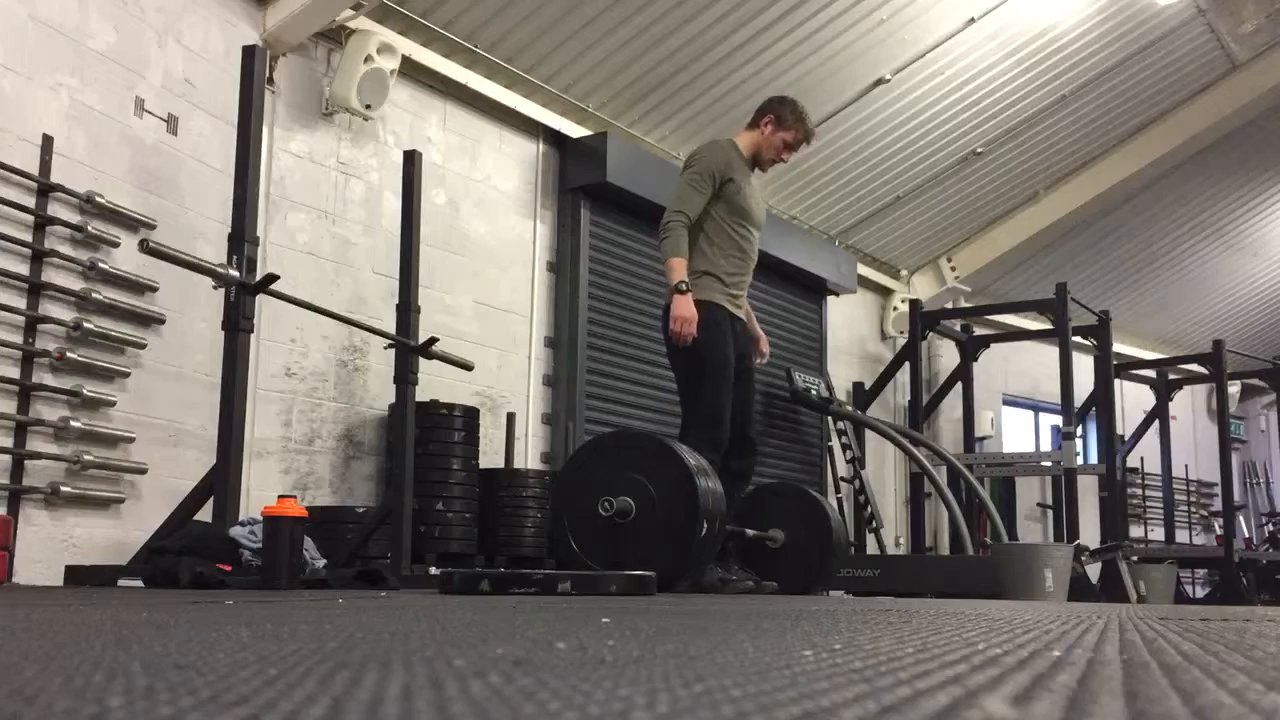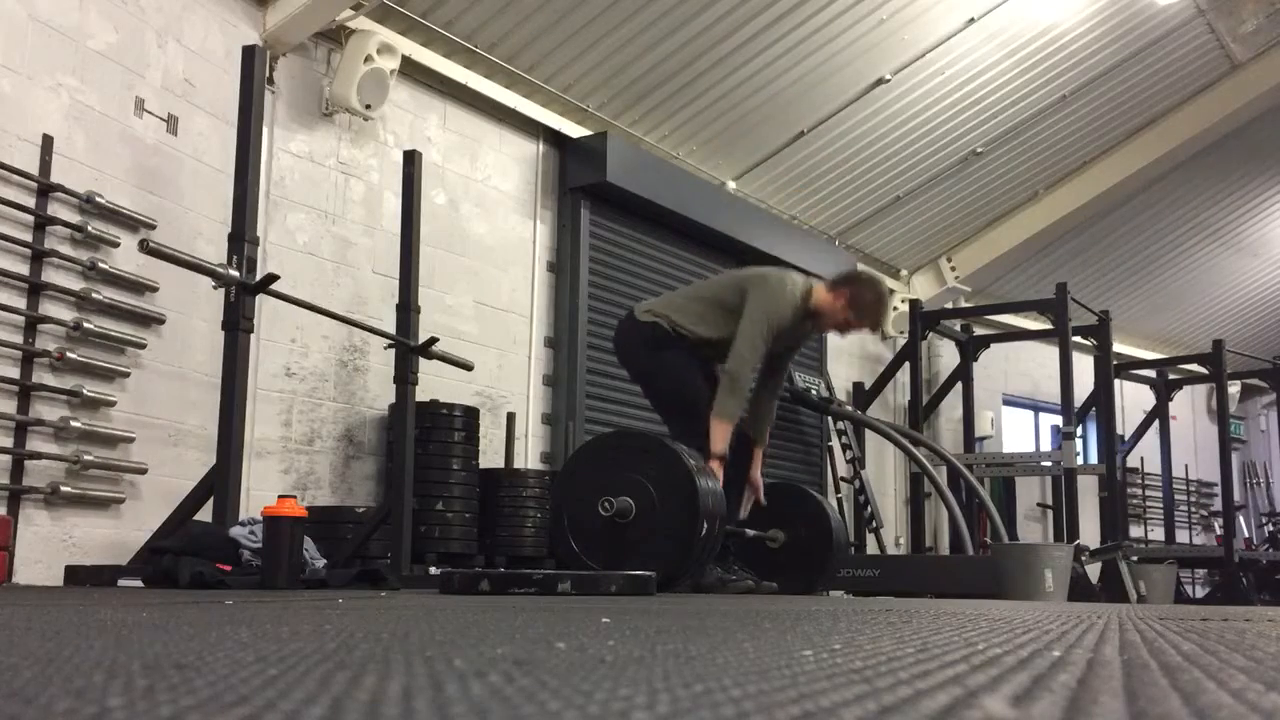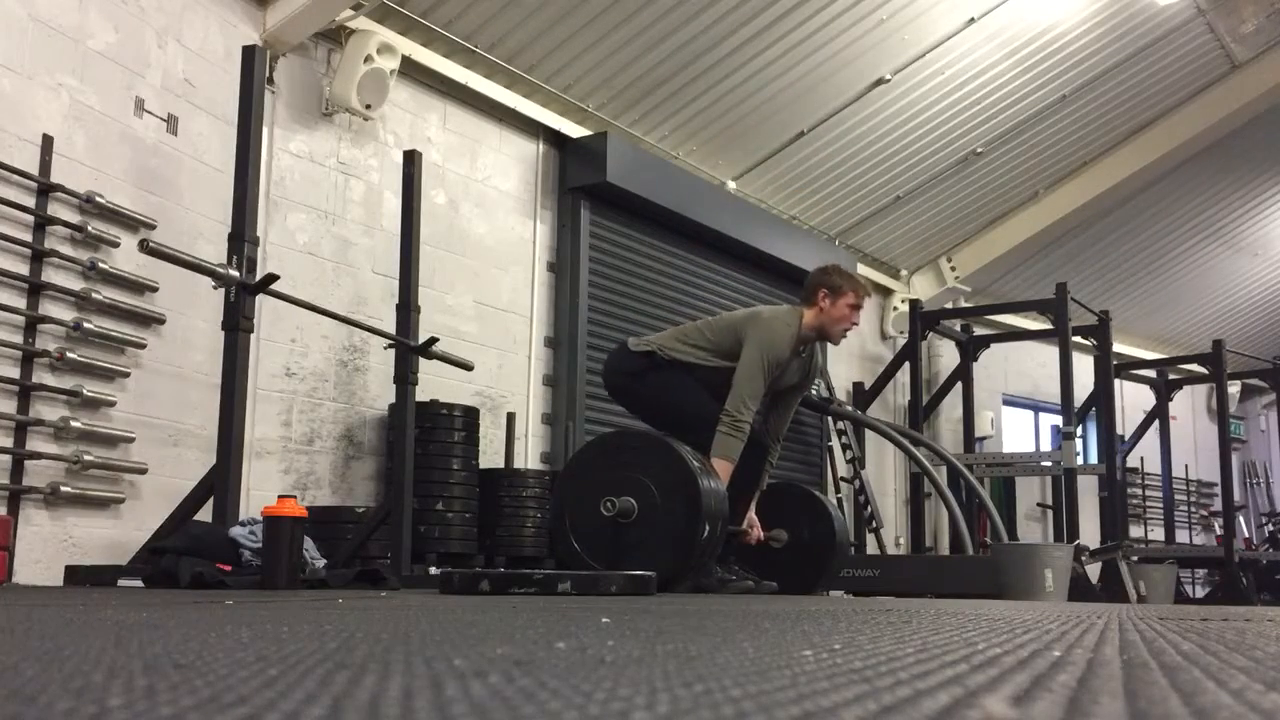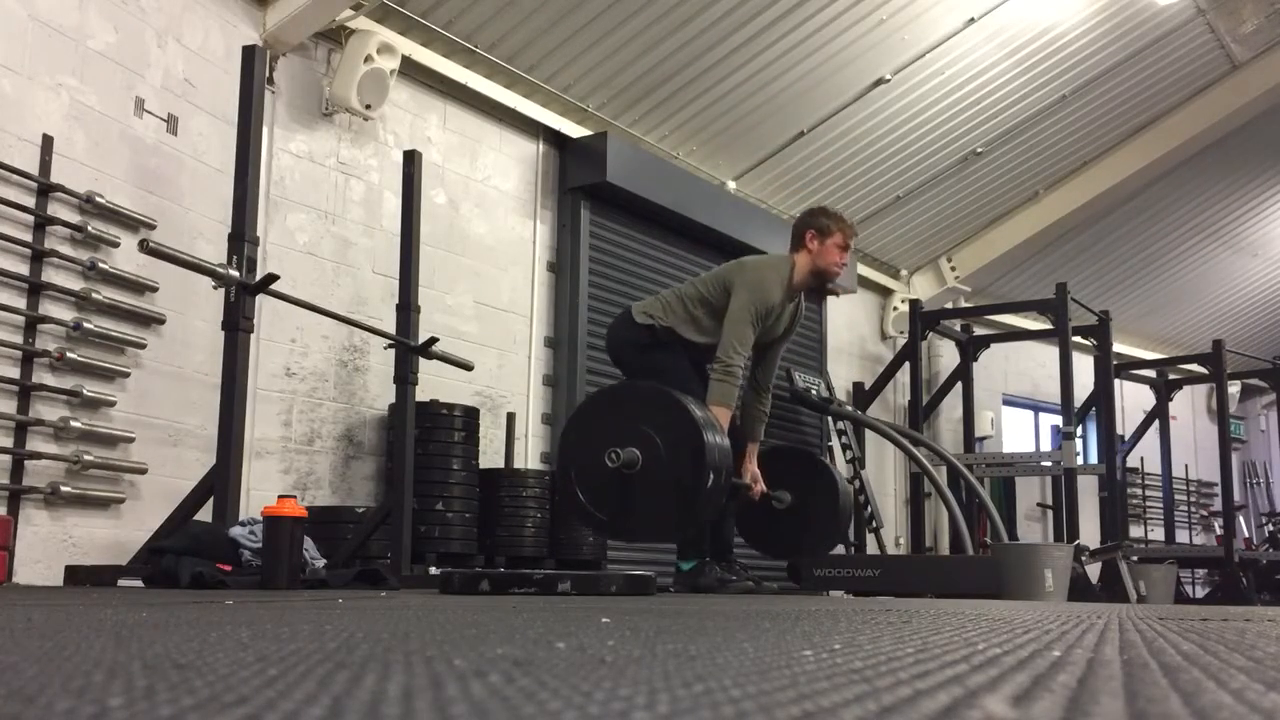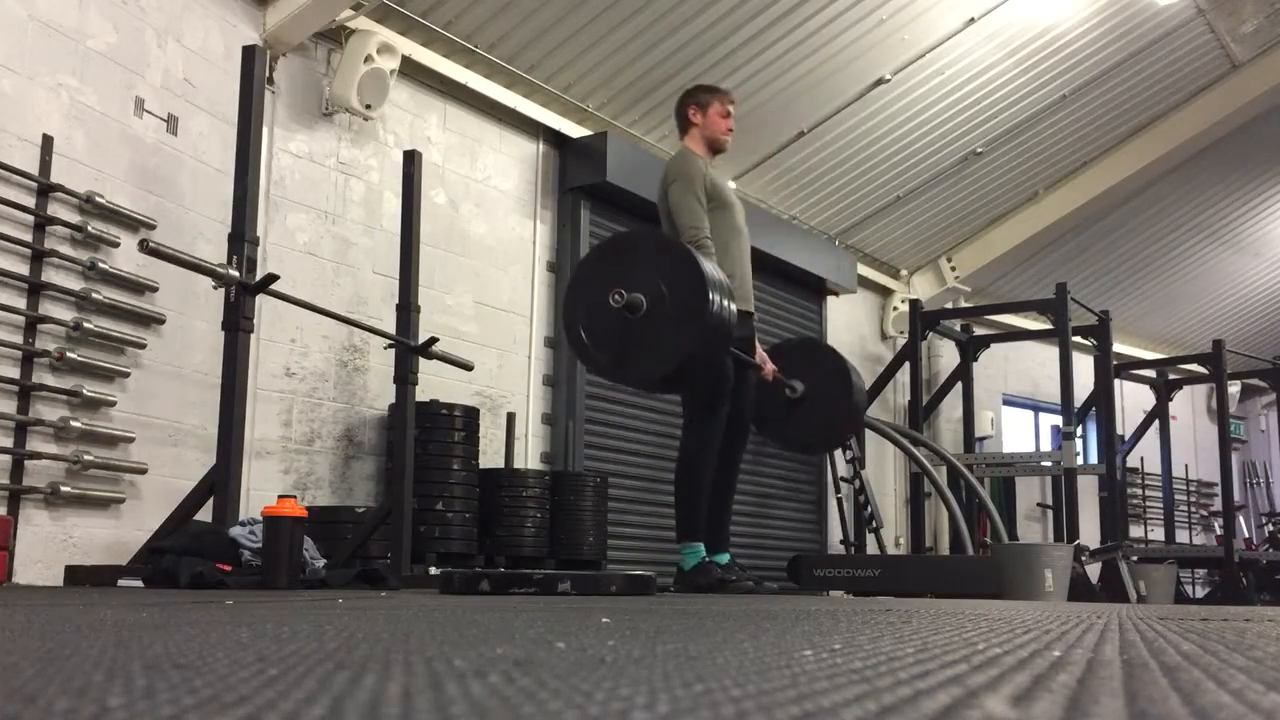
dt=1s
person 1, frame 1
left shoulder: (750, 185)
right shoulder: (715, 157)
right elbow: (675, 224)
left wrist: (751, 321)
right wrist: (680, 290)
left hip: (729, 321)
right hip: (699, 315)
left knee: (740, 444)
right knee: (706, 438)
left ankle: (718, 555)
person 1, frame 2
left shoulder: (803, 321)
right shoulder: (779, 298)
left elbow: (766, 392)
right elbow: (737, 378)
left wrist: (755, 465)
right wrist: (715, 457)
left hip: (684, 346)
right hip: (649, 336)
left knee: (735, 443)
right knee: (703, 439)
left ankle: (717, 559)
person 1, frame 3
left shoulder: (809, 361)
right shoulder: (772, 330)
left elbow: (770, 437)
right elbow: (736, 418)
left wrist: (746, 509)
left hip: (676, 376)
right hip: (638, 366)
left knee: (753, 446)
right knee: (718, 438)
left ankle: (717, 560)
right ankle: (695, 565)
person 1, frame 4
left shoulder: (794, 305)
right shoulder: (762, 279)
left elbow: (760, 387)
right elbow: (729, 366)
left wrist: (750, 460)
left hip: (678, 346)
right hip: (643, 336)
left knee: (730, 445)
left ankle: (722, 560)
right ankle: (693, 566)
person 1, frame 5
left shoulder: (713, 180)
right shoulder: (685, 167)
right elbow: (697, 243)
left wrist: (754, 341)
left hip: (736, 321)
left knee: (732, 435)
right knee: (706, 429)
left ankle: (717, 555)
right ankle: (693, 561)
